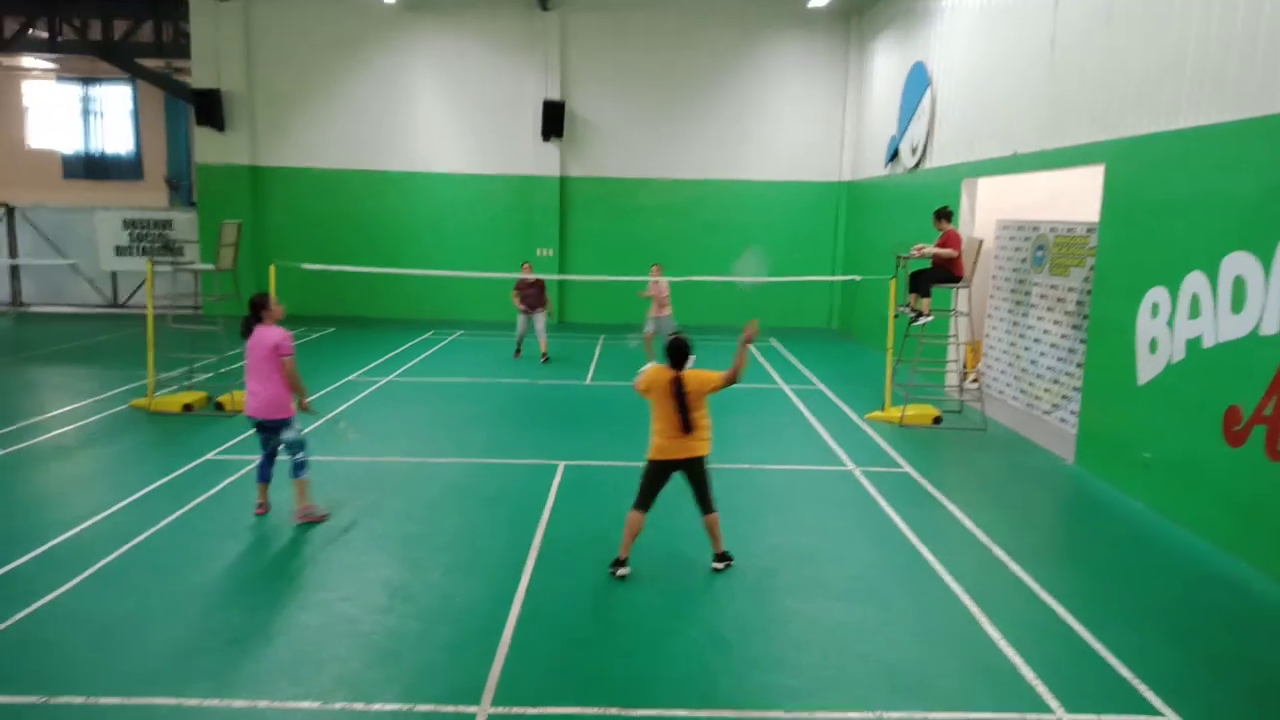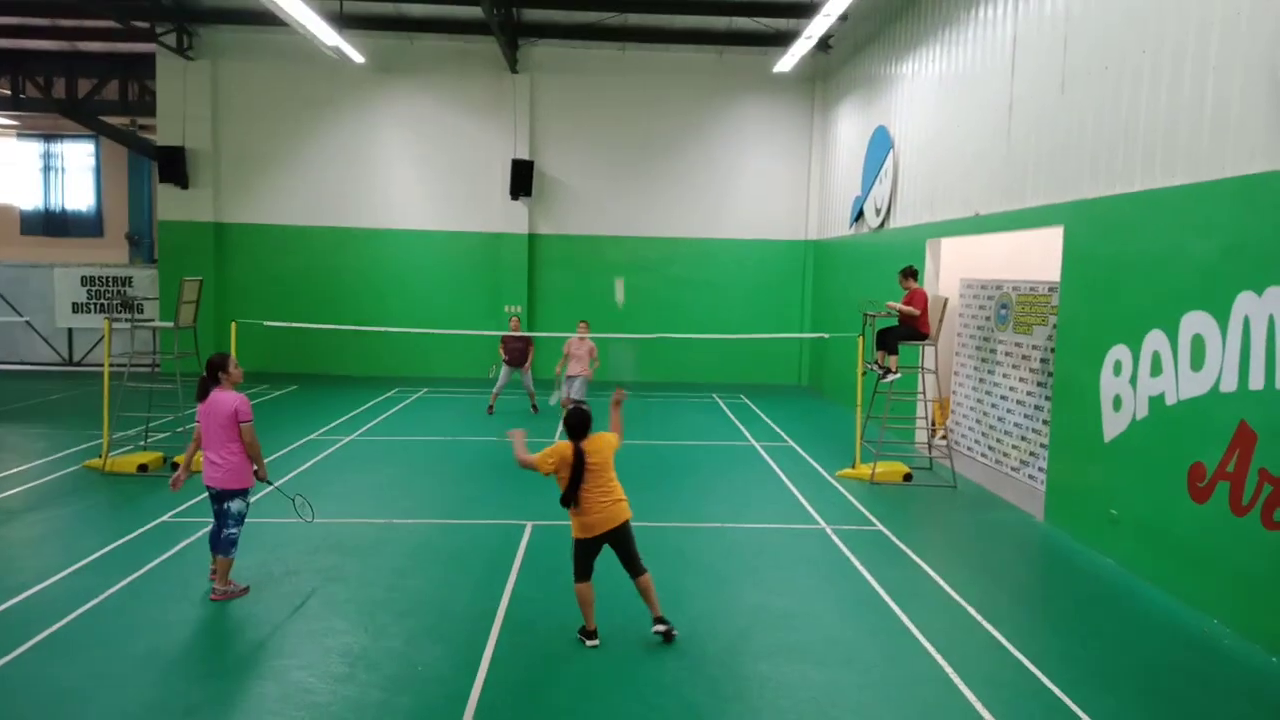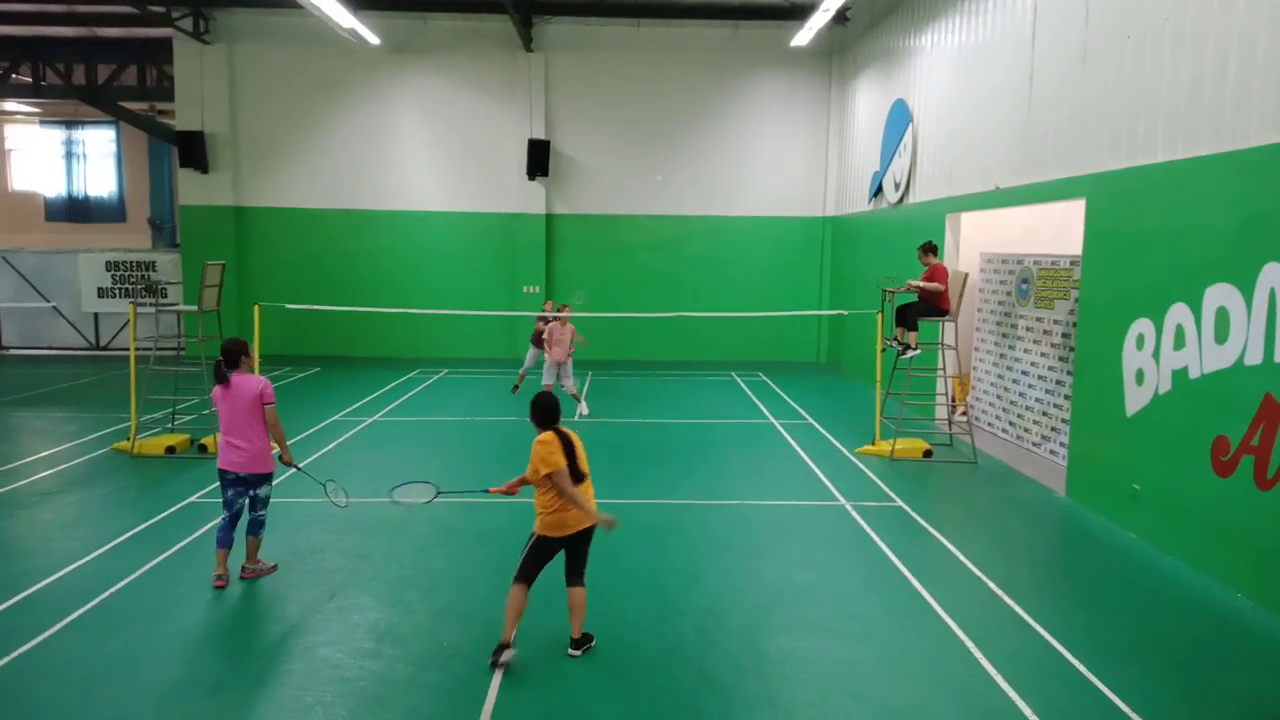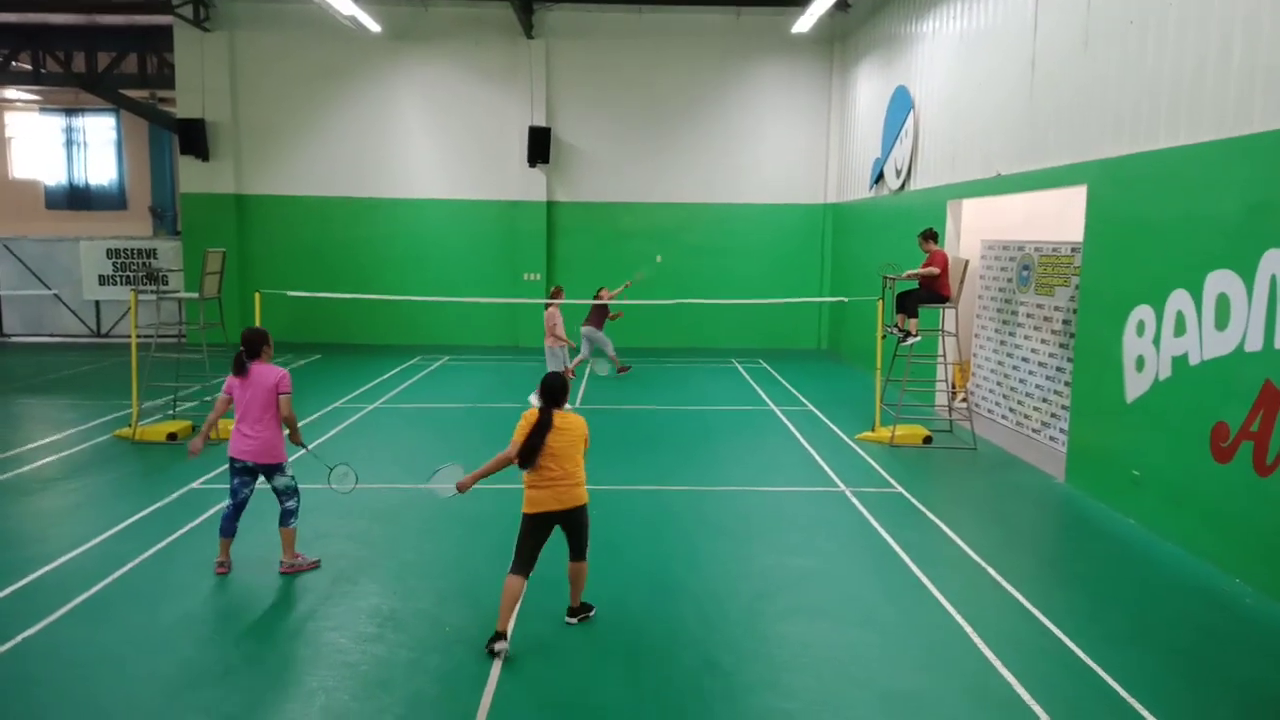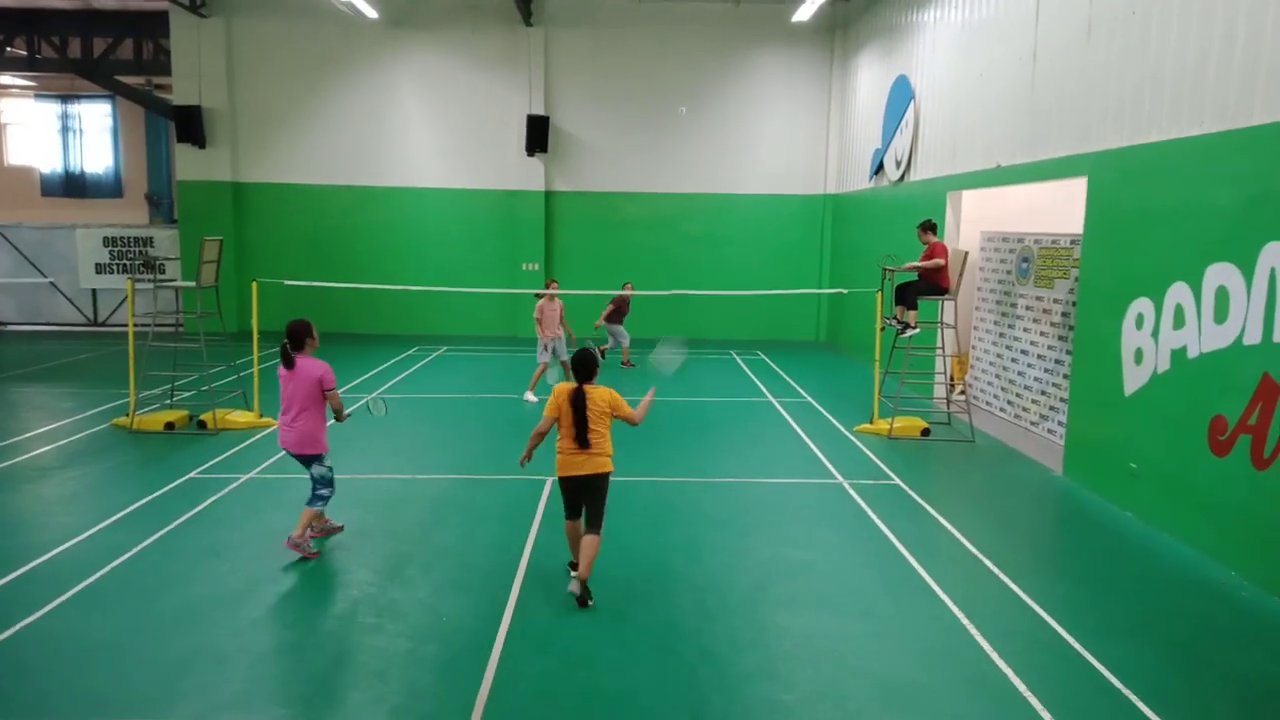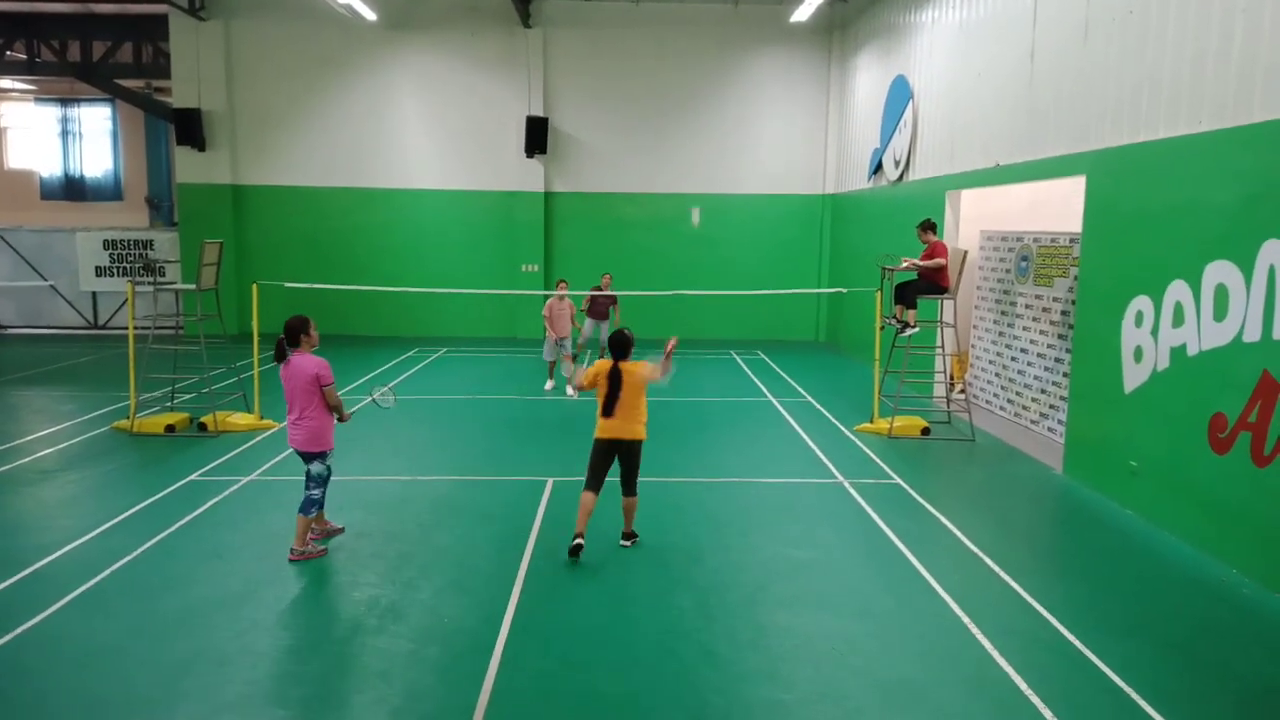
dt=0.5s
person 1, frame 1
left shoulder: (654, 376)
right shoulder: (699, 380)
left elbow: (639, 385)
right elbow: (734, 377)
right wrist: (744, 346)
left hip: (662, 453)
right hip: (694, 453)
left knee: (641, 505)
right knee: (706, 505)
left ankle: (622, 560)
right ankle: (719, 555)
person 1, frame 2
left shoulder: (558, 453)
right shoulder: (603, 443)
left elbow: (523, 460)
right elbow: (617, 434)
left wrist: (518, 438)
right wrist: (616, 406)
left hip: (586, 527)
right hip: (618, 517)
left knee: (582, 576)
right knee: (636, 567)
left ankle: (590, 631)
right ankle: (659, 619)
person 1, frame 3
left shoulder: (544, 443)
right shoulder: (568, 437)
left elbow: (566, 485)
left wrist: (593, 514)
right wrist: (522, 480)
left hip: (554, 527)
right hip: (583, 522)
left knee: (522, 578)
right knee: (576, 578)
left ankle: (506, 645)
right ankle: (577, 640)
person 1, frame 4
left shoulder: (531, 418)
right shoulder: (579, 423)
left elbow: (510, 455)
left wrist: (473, 477)
left hip: (538, 503)
right hip: (574, 500)
left knee: (519, 567)
right knee: (578, 553)
left ankle: (501, 634)
right ankle: (576, 608)
person 1, frame 5
left shoulder: (560, 392)
right shoulder: (607, 396)
left elbow: (541, 429)
right elbow: (635, 419)
left wrist: (527, 452)
right wrist: (648, 400)
left hip: (566, 469)
right hip: (597, 470)
left knee: (572, 515)
right knee: (593, 529)
left ankle: (575, 564)
right ankle: (581, 580)
person 1, frame 6
left shoulder: (600, 367)
right shoulder: (640, 369)
left elbow: (580, 385)
right elbow: (663, 371)
left wrist: (578, 372)
right wrist: (668, 355)
left hip: (605, 435)
right hip: (632, 436)
left knee: (591, 486)
right knee: (629, 487)
left ankle: (579, 535)
right ankle: (628, 533)
person 2, frame 1
left shoulder: (252, 336)
right shoulder: (281, 336)
right elbow: (290, 373)
right wrist: (303, 398)
left hip: (254, 408)
right hip: (277, 409)
left knee: (268, 454)
right knee: (298, 453)
left ankle: (261, 501)
right ankle: (305, 507)
person 2, frame 2
left shoulder: (205, 401)
right shoulder: (239, 400)
left elbow: (196, 440)
right elbow: (249, 441)
left wrist: (183, 469)
right wrist: (260, 466)
left hip: (212, 476)
right hip: (236, 478)
left knee: (220, 524)
right knee: (232, 529)
left ankle: (216, 569)
right ankle: (221, 586)
person 2, frame 3
left shoulder: (218, 390)
right shoulder: (261, 384)
right elbow: (272, 423)
right wrist: (285, 451)
left hip: (228, 462)
right hip: (258, 462)
left knee: (229, 515)
right knee: (258, 513)
left ankle: (220, 572)
right ankle: (251, 565)
person 2, frame 4
left shoulder: (235, 377)
right shoulder: (279, 375)
left elbow: (218, 410)
right elbow: (286, 413)
left wrist: (200, 437)
right wrist: (296, 434)
left hip: (240, 452)
right hip: (271, 453)
left knee: (235, 504)
right knee: (290, 500)
left ankle: (222, 559)
right ankle: (290, 559)
person 2, frame 5
left shoulder: (284, 367)
right shoulder: (321, 369)
right elbow: (336, 406)
right wrist: (340, 416)
left hip: (288, 438)
right hip: (310, 441)
left knee: (320, 479)
right knee: (324, 489)
left ankle: (320, 523)
right ankle: (298, 537)
person 2, frame 6
left shoulder: (285, 365)
right shoulder: (319, 364)
right elbow: (333, 402)
right wrist: (342, 414)
left hip: (297, 435)
right hip: (316, 438)
left knee: (319, 480)
right knee: (314, 489)
left ankle: (320, 525)
right ankle: (299, 546)
